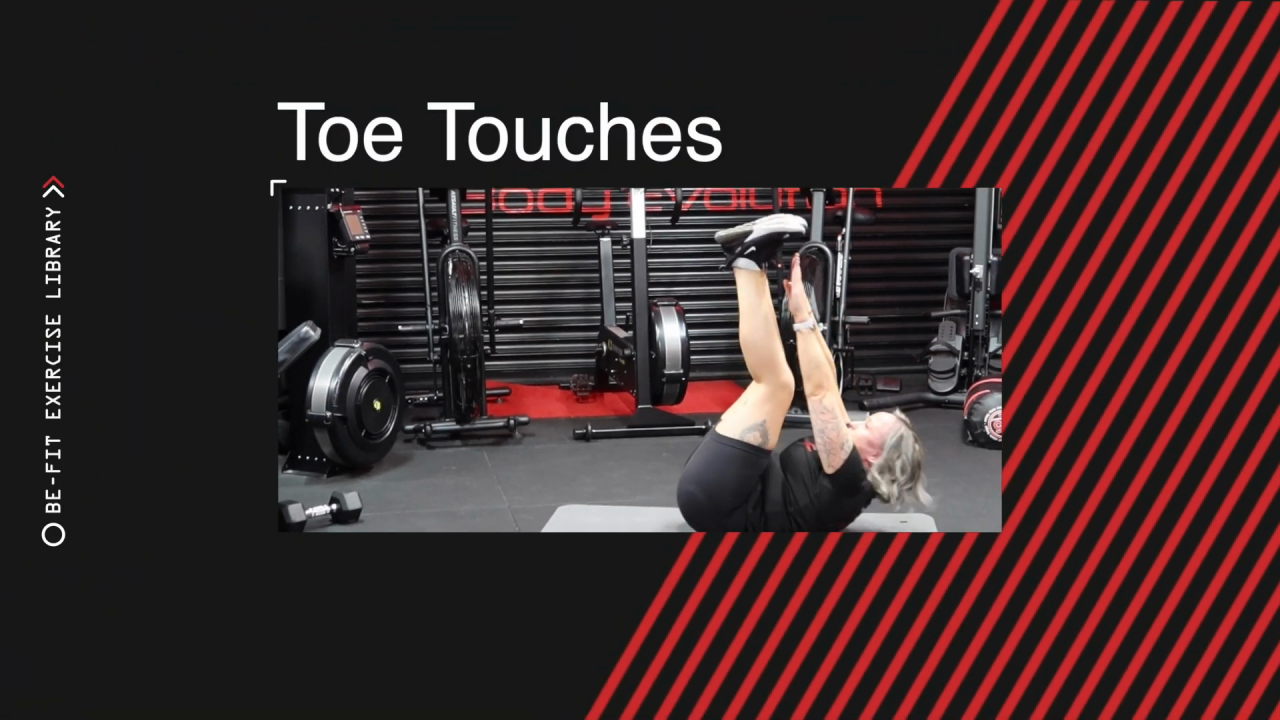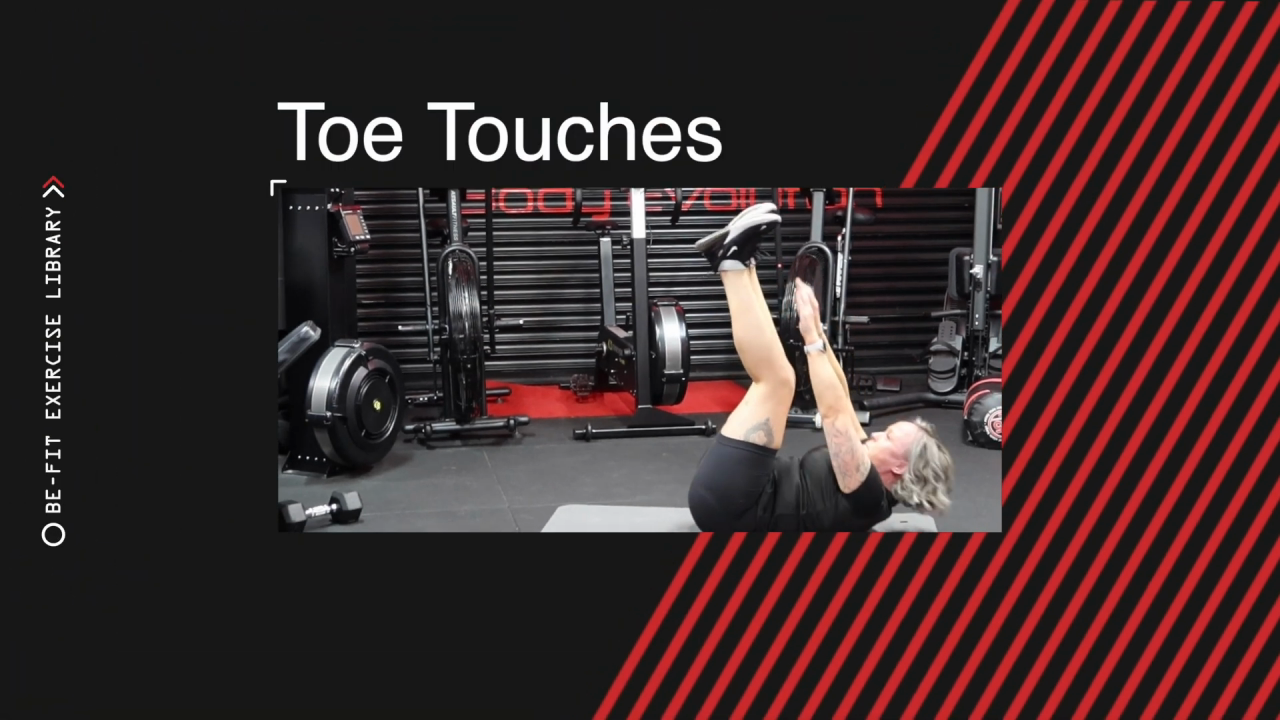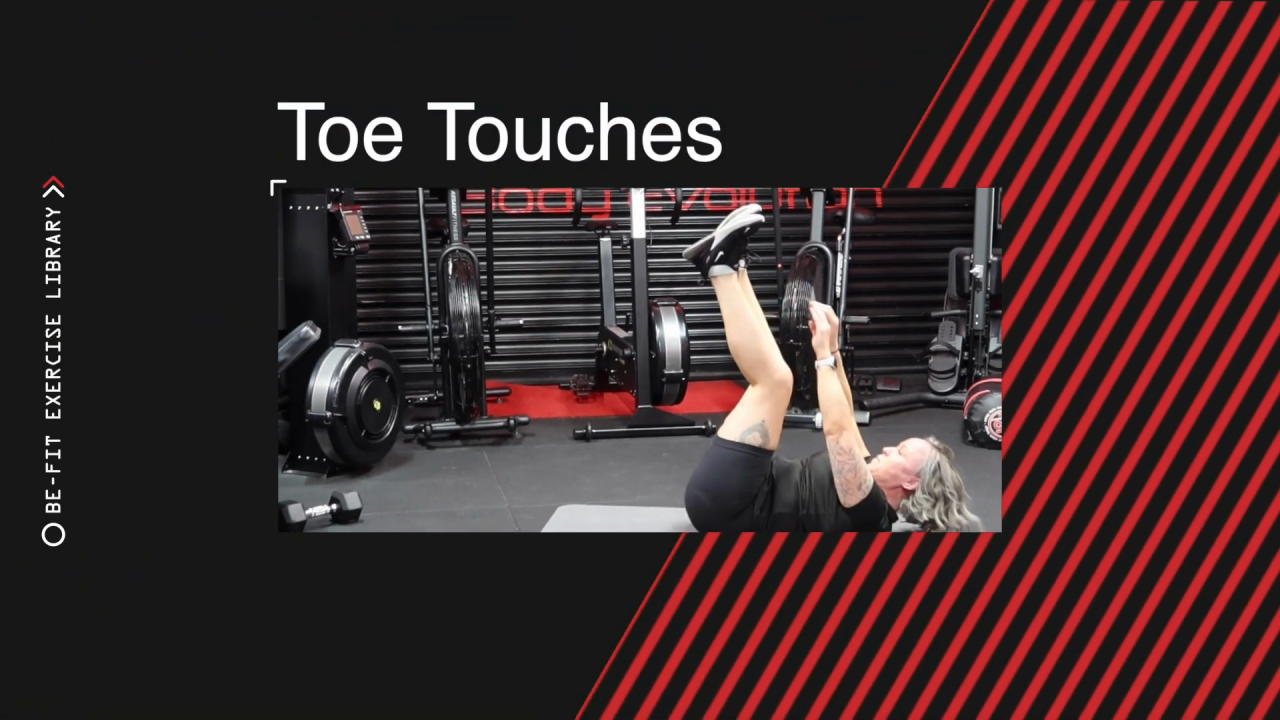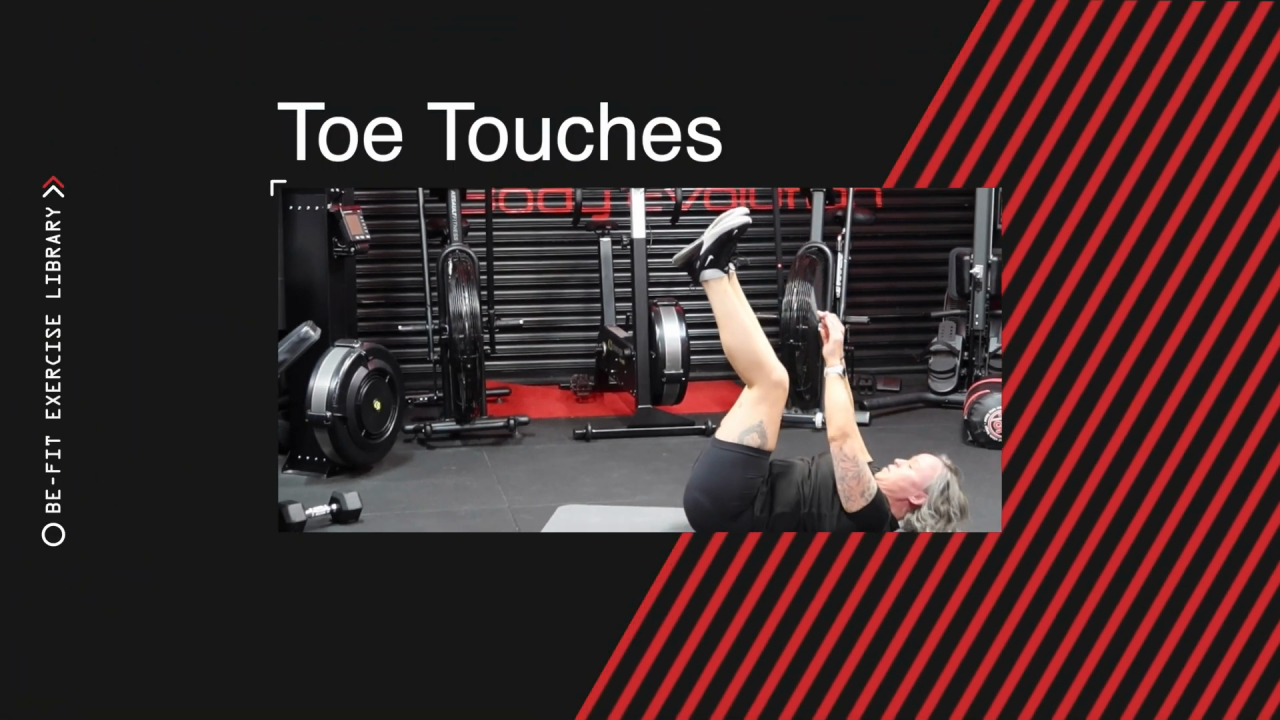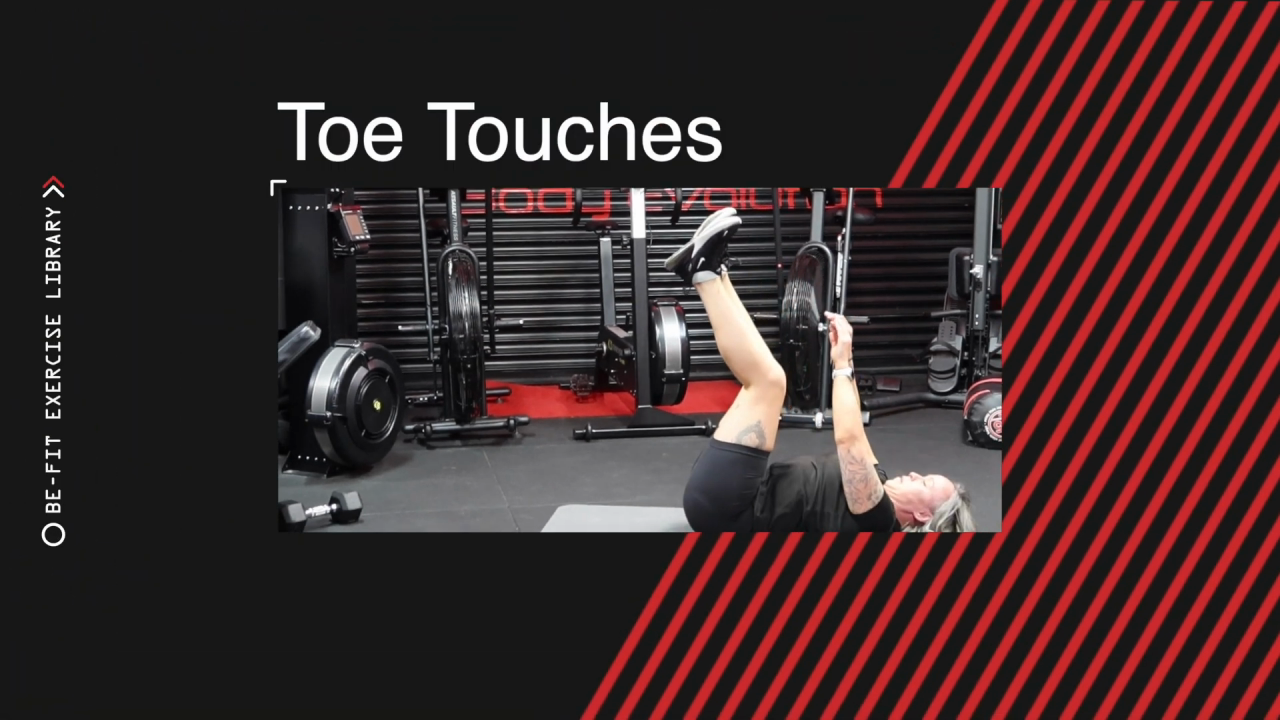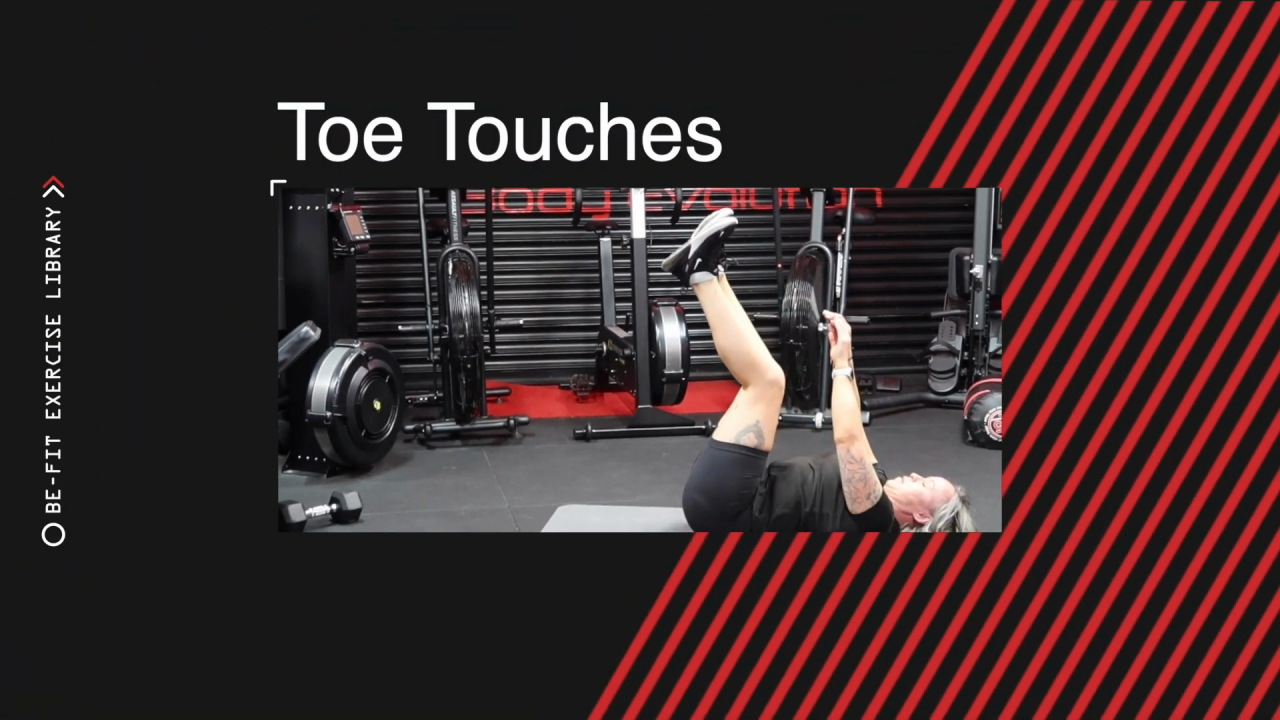
dt=0.2s
person 1, frame 1
left shoulder: (852, 482)
right shoulder: (845, 456)
left elbow: (821, 389)
right elbow: (826, 376)
left wrist: (802, 317)
right wrist: (803, 307)
left hip: (711, 501)
right hip: (716, 496)
left knee: (778, 381)
right knee: (774, 377)
left ankle: (750, 259)
right ankle: (754, 260)
person 1, frame 2
left shoulder: (871, 498)
right shoulder: (867, 471)
left elbow: (833, 412)
right elbow: (840, 396)
left wrist: (812, 336)
right wrist: (816, 331)
left hip: (724, 503)
right hip: (728, 500)
left knee: (778, 378)
right knee: (776, 375)
left ankle: (733, 262)
right ankle: (741, 263)
person 1, frame 3
left shoulder: (871, 511)
right shoulder: (874, 480)
left elbow: (837, 428)
right elbow: (843, 416)
left wrist: (825, 354)
right wrist: (831, 349)
left hip: (721, 503)
right hip: (726, 499)
left knee: (773, 379)
right knee: (772, 376)
left ankle: (722, 265)
right ankle: (728, 264)
person 1, frame 4
left shoulder: (873, 516)
right shoulder: (876, 487)
left elbow: (841, 435)
right elbow: (847, 429)
left wrist: (834, 364)
right wrist: (836, 356)
left hip: (720, 505)
right hip: (726, 502)
left knee: (770, 381)
right knee: (767, 378)
left ankle: (712, 270)
right ankle: (719, 269)
person 1, frame 5
left shoulder: (878, 518)
right shoulder: (879, 490)
left elbow: (849, 438)
right elbow: (854, 435)
left wrist: (842, 366)
right wrist: (843, 359)
left hip: (723, 506)
right hip: (727, 500)
left knee: (767, 380)
right knee: (765, 378)
left ankle: (705, 272)
right ankle: (709, 270)
person 1, frame 6
left shoulder: (877, 517)
right shoulder: (878, 489)
left elbow: (848, 437)
right elbow: (853, 429)
left wrist: (841, 366)
right wrist: (844, 359)
left hip: (720, 507)
right hip: (724, 500)
left knee: (766, 380)
right knee: (764, 377)
left ankle: (702, 273)
right ankle: (707, 270)
